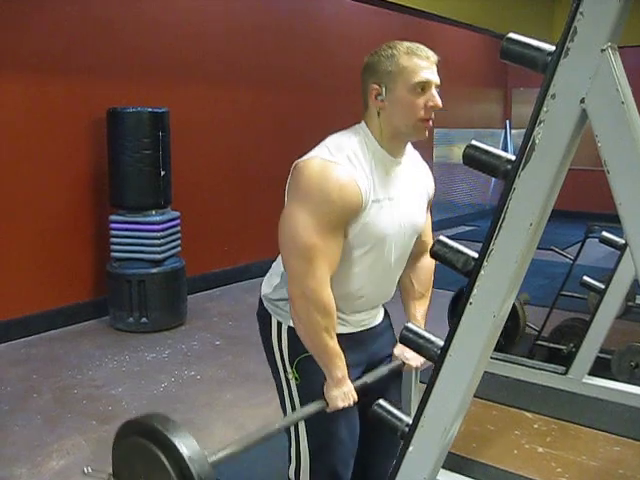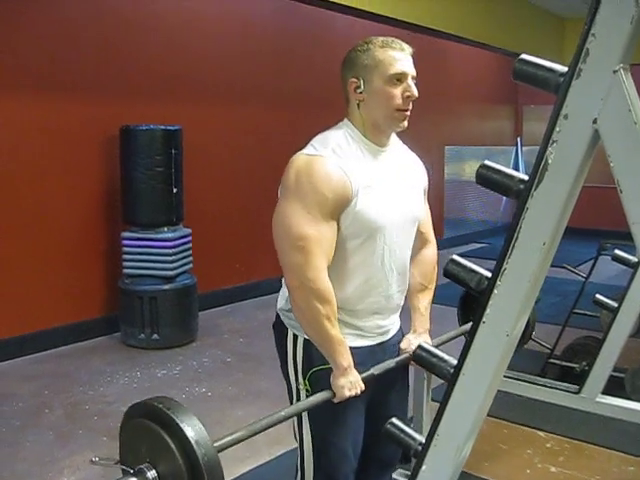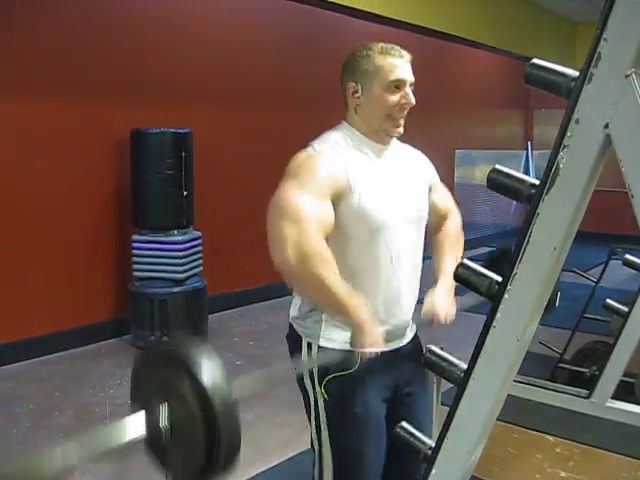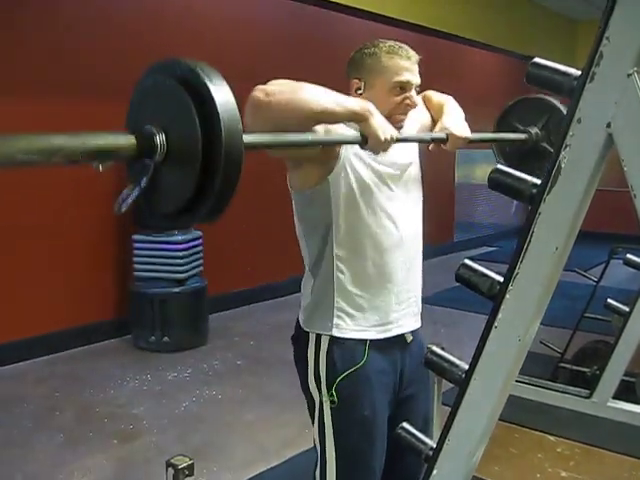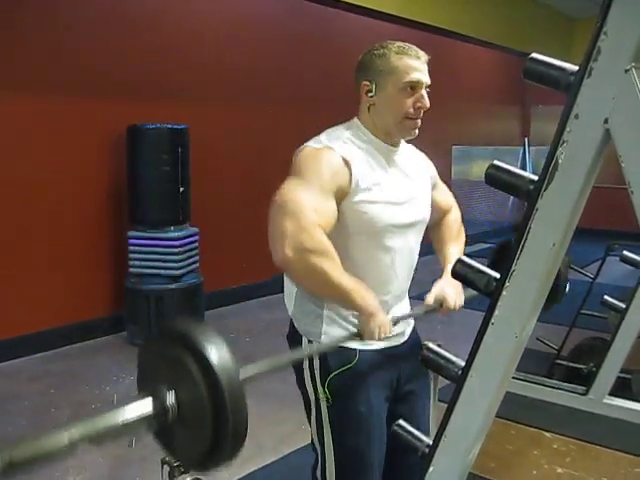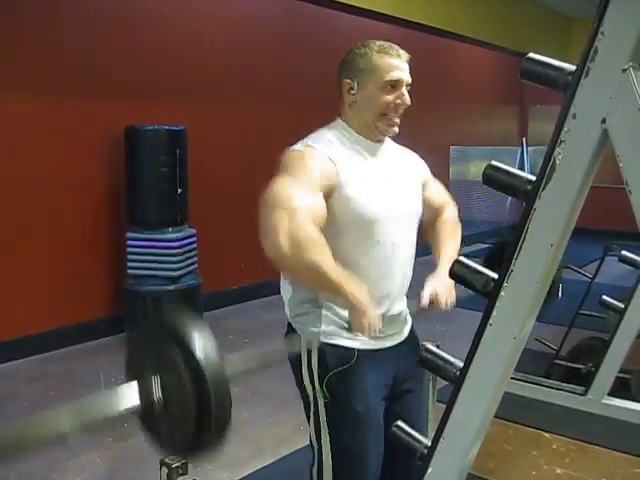
dt=0.5s
person 1, frame 1
left shoulder: (418, 170)
right shoulder: (330, 173)
left elbow: (420, 254)
right elbow: (307, 288)
right wrist: (336, 376)
left hip: (372, 324)
right hip: (303, 329)
left knee: (384, 441)
person 1, frame 2
left shoulder: (410, 163)
right shoulder: (321, 167)
left elbow: (424, 246)
right elbow: (305, 278)
left wrist: (420, 325)
right wrist: (340, 362)
left hip: (388, 339)
right hip: (322, 343)
person 1, frame 3
left shoulder: (413, 160)
right shoulder: (323, 163)
left elbow: (447, 219)
right elbow: (292, 252)
left wrist: (444, 283)
right wrist: (359, 319)
left hip: (403, 342)
right hip: (338, 351)
person 1, frame 4
left shoulder: (404, 129)
right shoulder: (325, 141)
left elbow: (437, 99)
right elbow: (264, 102)
left wrist: (452, 117)
right wrist: (362, 112)
left hip: (406, 335)
right hip: (344, 343)
person 1, frame 5
left shoulder: (418, 162)
right shoulder: (329, 159)
left elbow: (447, 213)
right elbow: (293, 246)
left wrist: (450, 273)
right wrist: (364, 306)
left hip: (399, 335)
right hip: (338, 347)
person 1, frame 6
left shoulder: (407, 161)
right shoulder: (317, 159)
left elbow: (444, 212)
right elbow: (284, 240)
left wrist: (443, 270)
right wrist: (356, 298)
left hip: (398, 337)
right hip: (335, 349)
